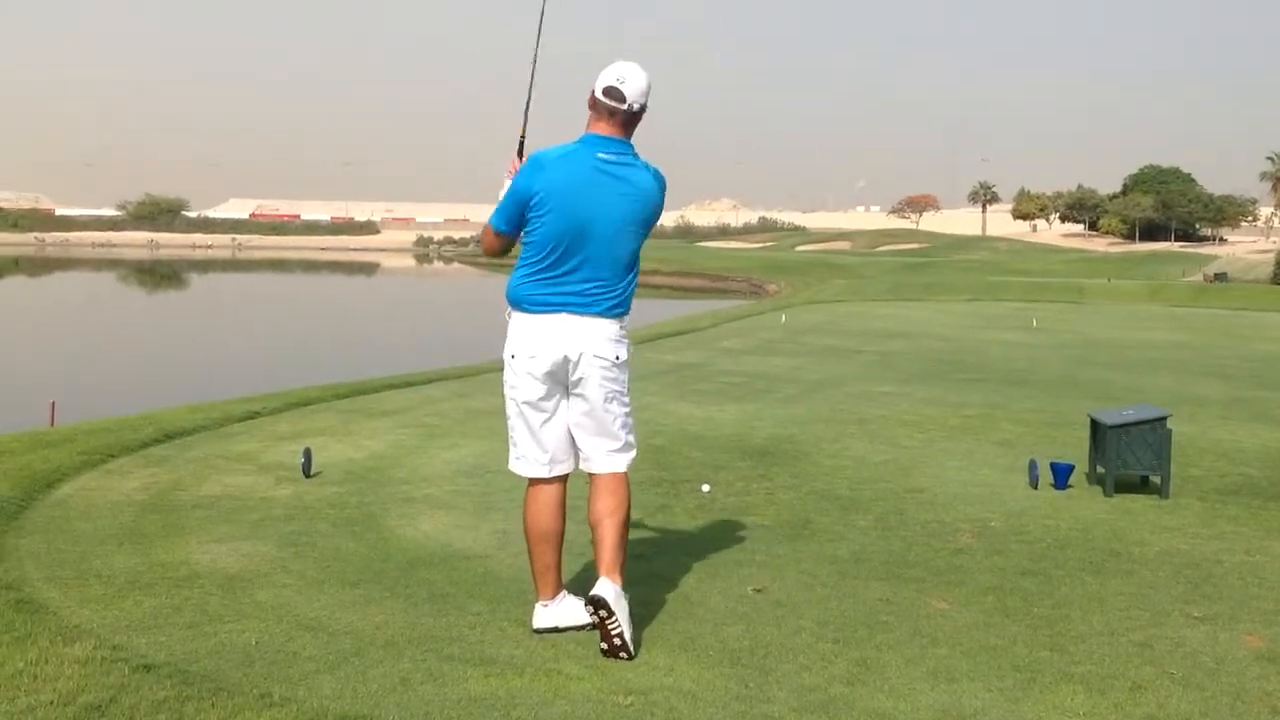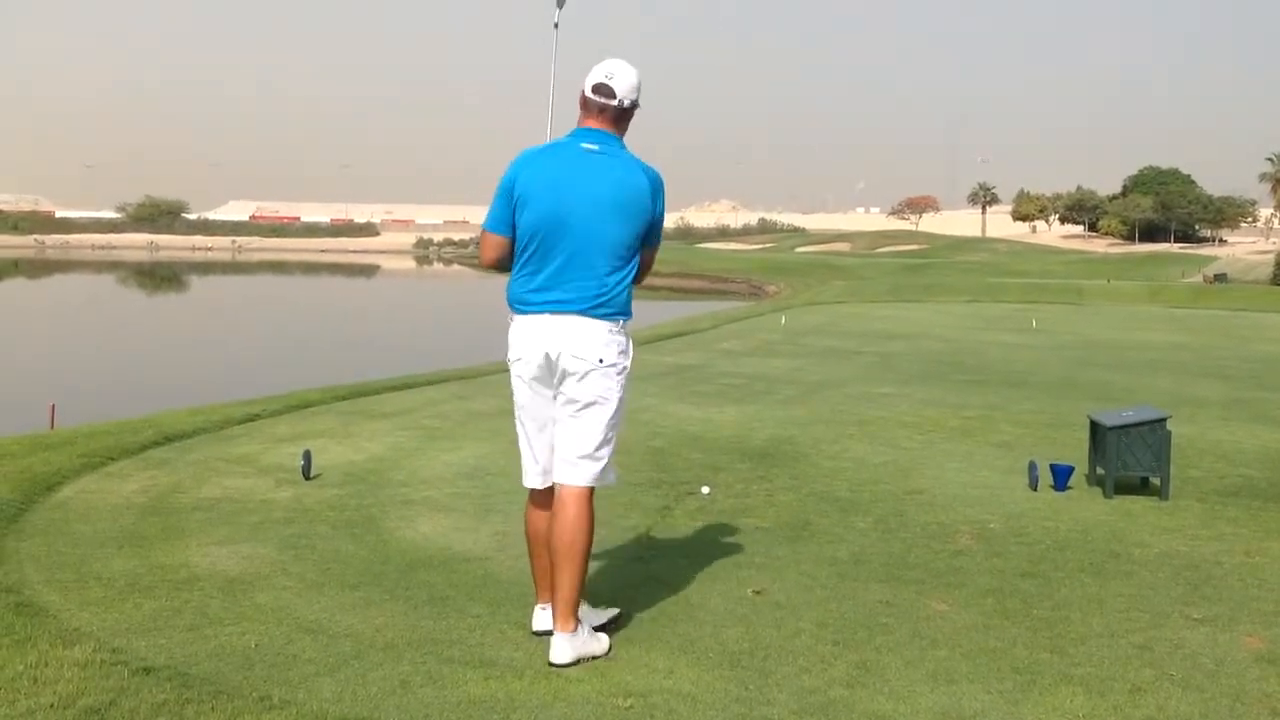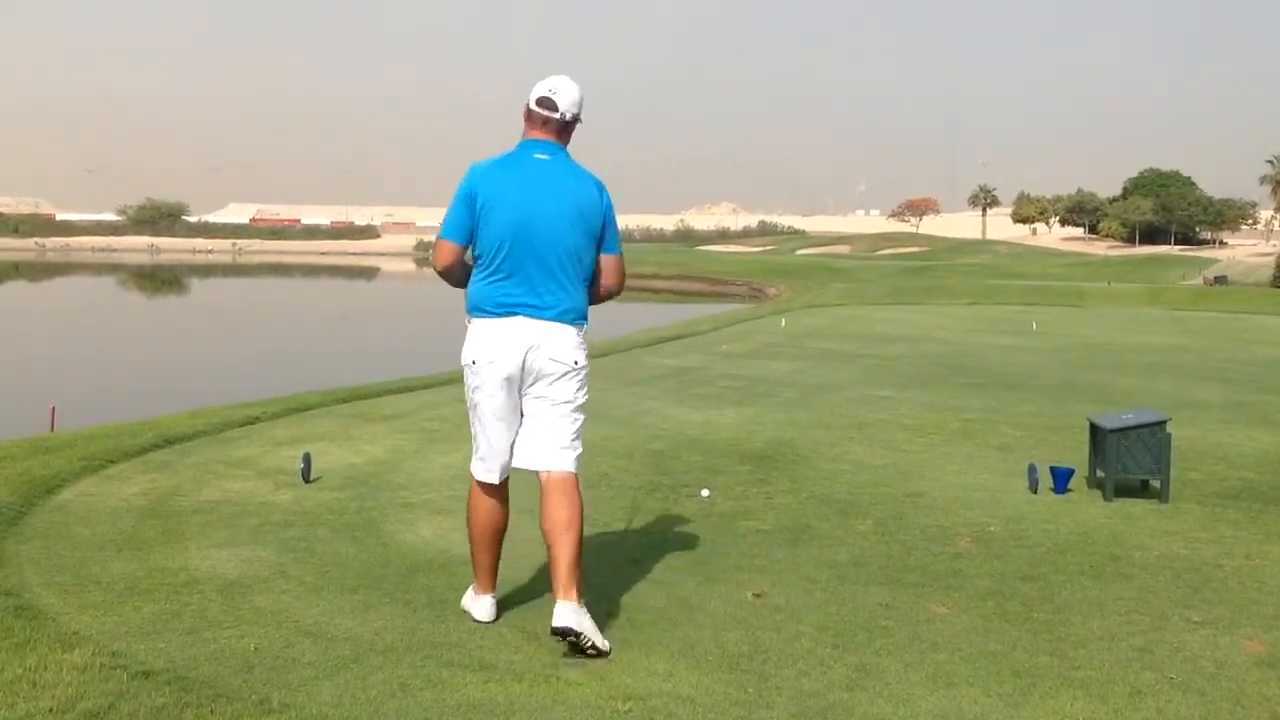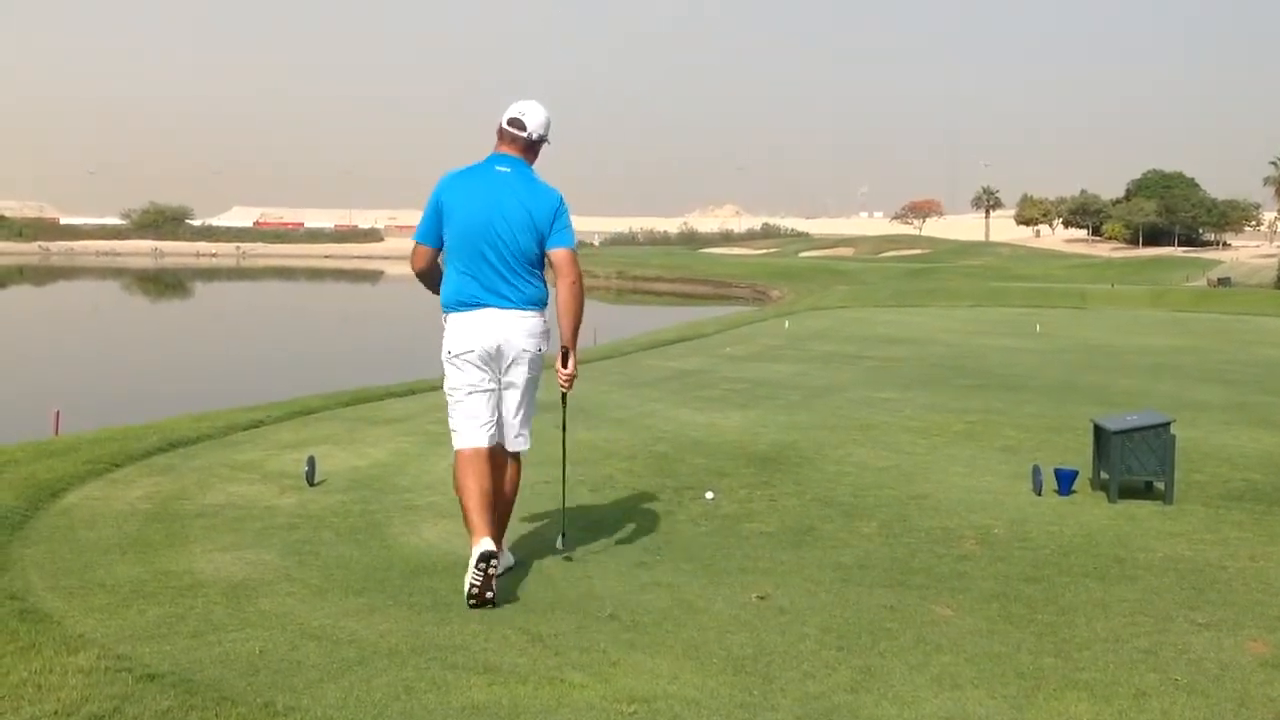
dt=0.7s
person 1, frame 1
left shoulder: (541, 169)
right shoulder: (651, 184)
left elbow: (491, 245)
left hip: (534, 335)
right hip: (600, 337)
left knee: (544, 473)
right knee: (609, 466)
left ankle: (550, 601)
right ankle: (609, 587)
person 1, frame 2
left shoulder: (528, 166)
right shoulder: (645, 181)
left elbow: (490, 256)
left hip: (531, 333)
right hip: (596, 339)
left knee: (543, 480)
right knee: (575, 483)
left ankle: (548, 606)
right ankle: (567, 630)
person 1, frame 3
left shoulder: (483, 176)
right shoulder: (591, 189)
left elbow: (444, 262)
right elbow: (612, 282)
left hip: (492, 338)
right hip: (560, 341)
left knee: (491, 472)
right knee: (558, 469)
left ankle: (483, 592)
right ankle: (568, 602)
person 1, frame 4
left shoulder: (451, 186)
right shoulder: (547, 198)
left elbow: (421, 263)
right elbow: (568, 278)
right wrist: (569, 349)
left hip: (467, 328)
right hip: (524, 328)
left knee: (472, 446)
right knee: (509, 445)
left ankle: (481, 543)
right ankle: (496, 546)
